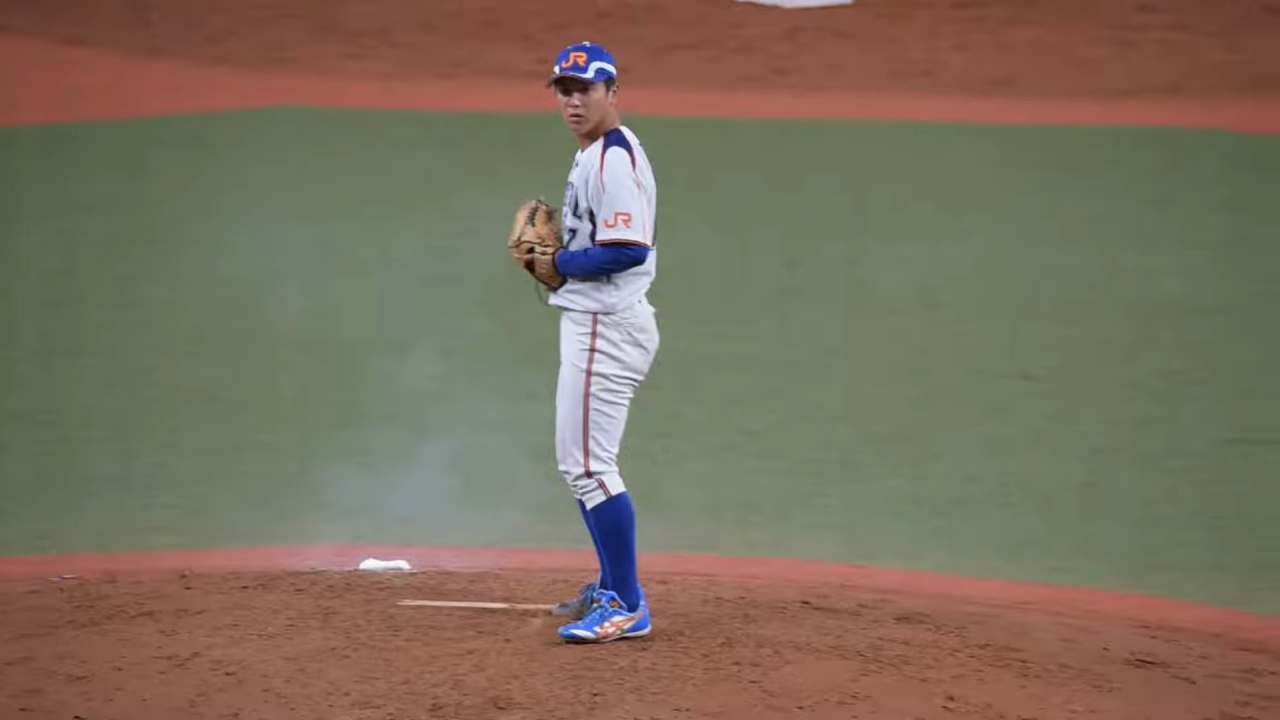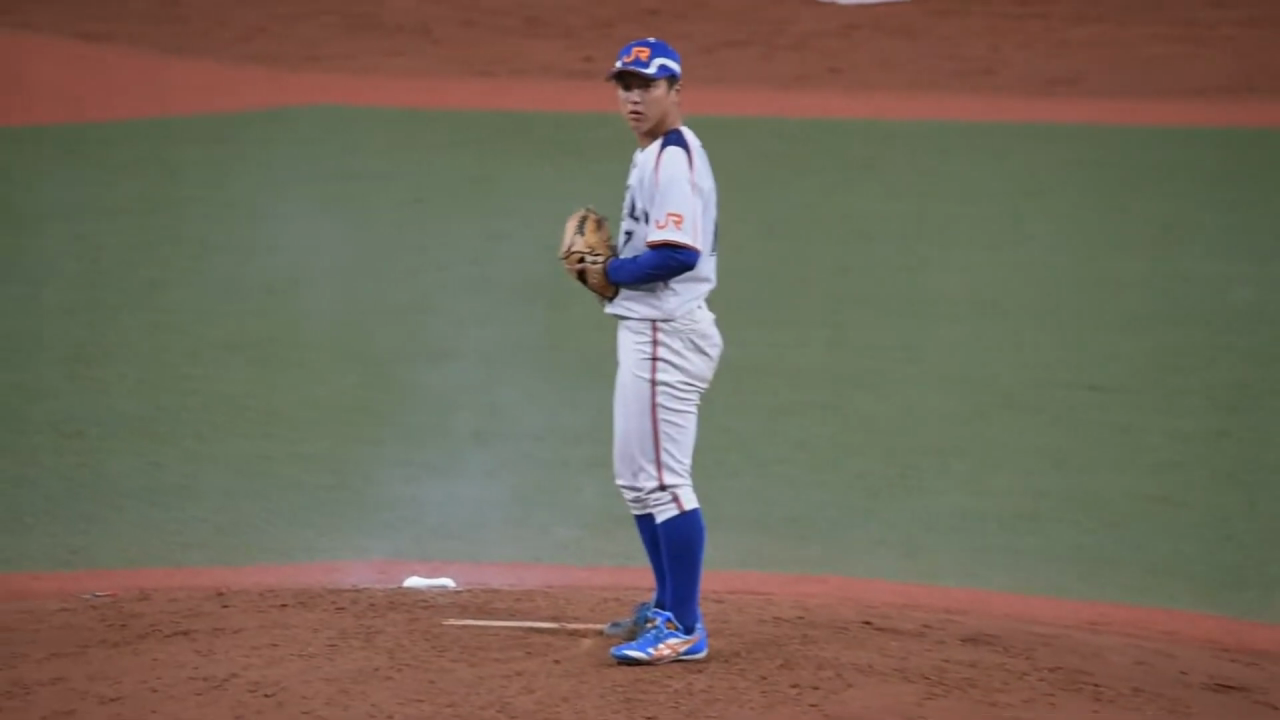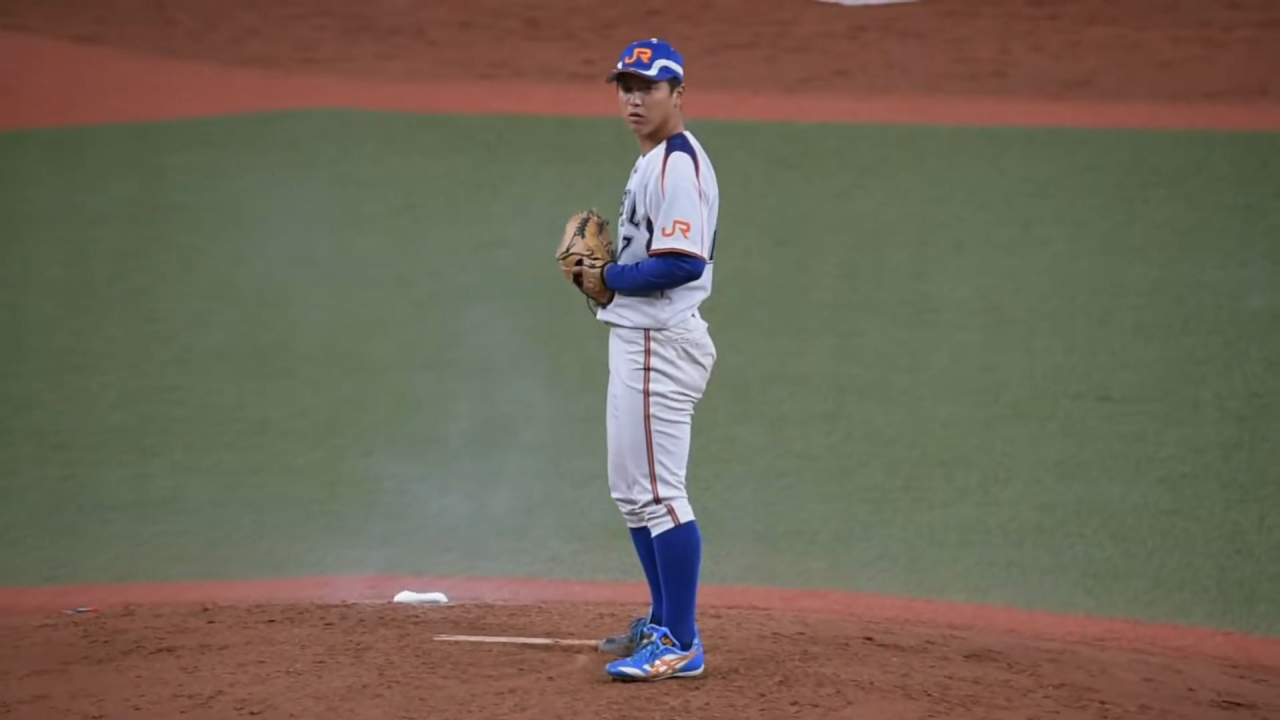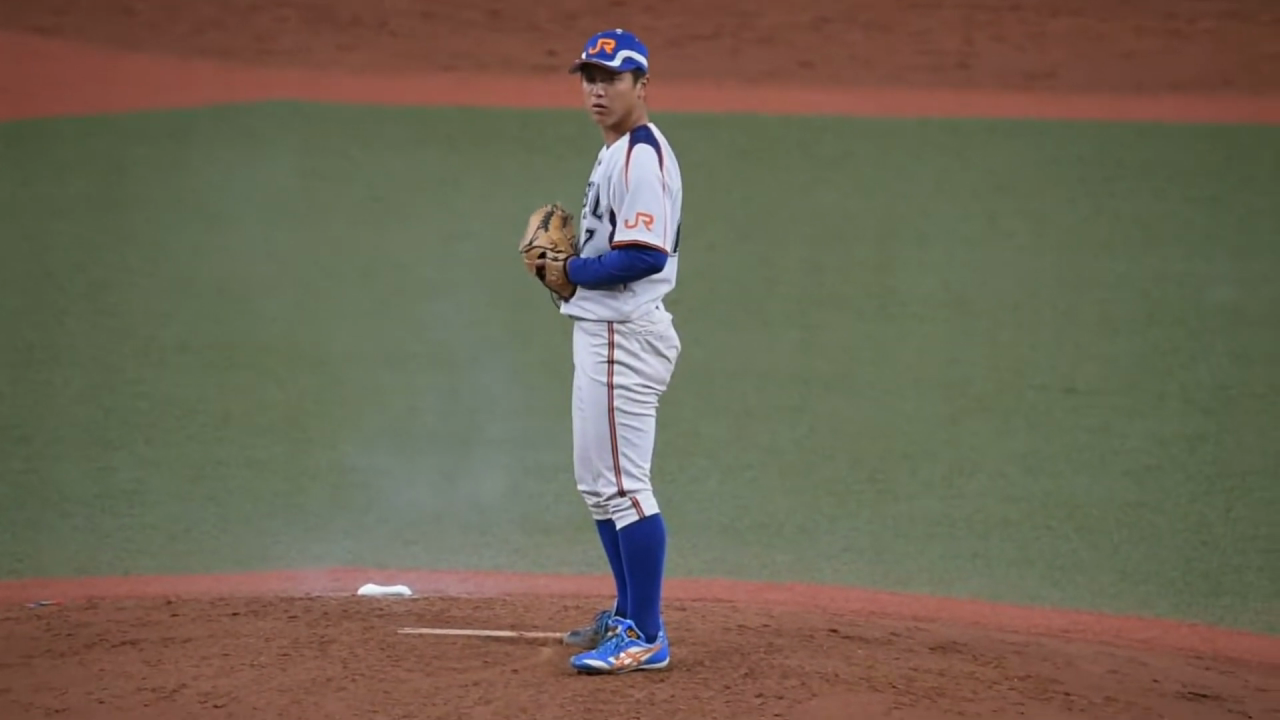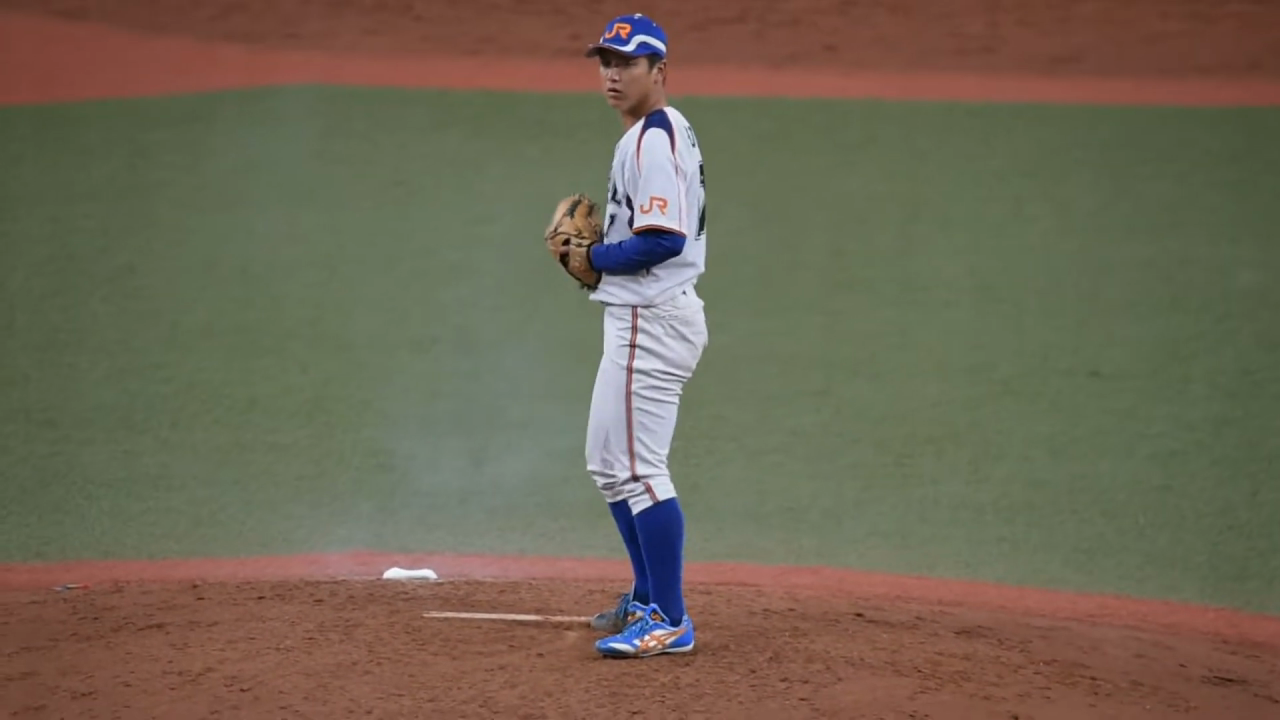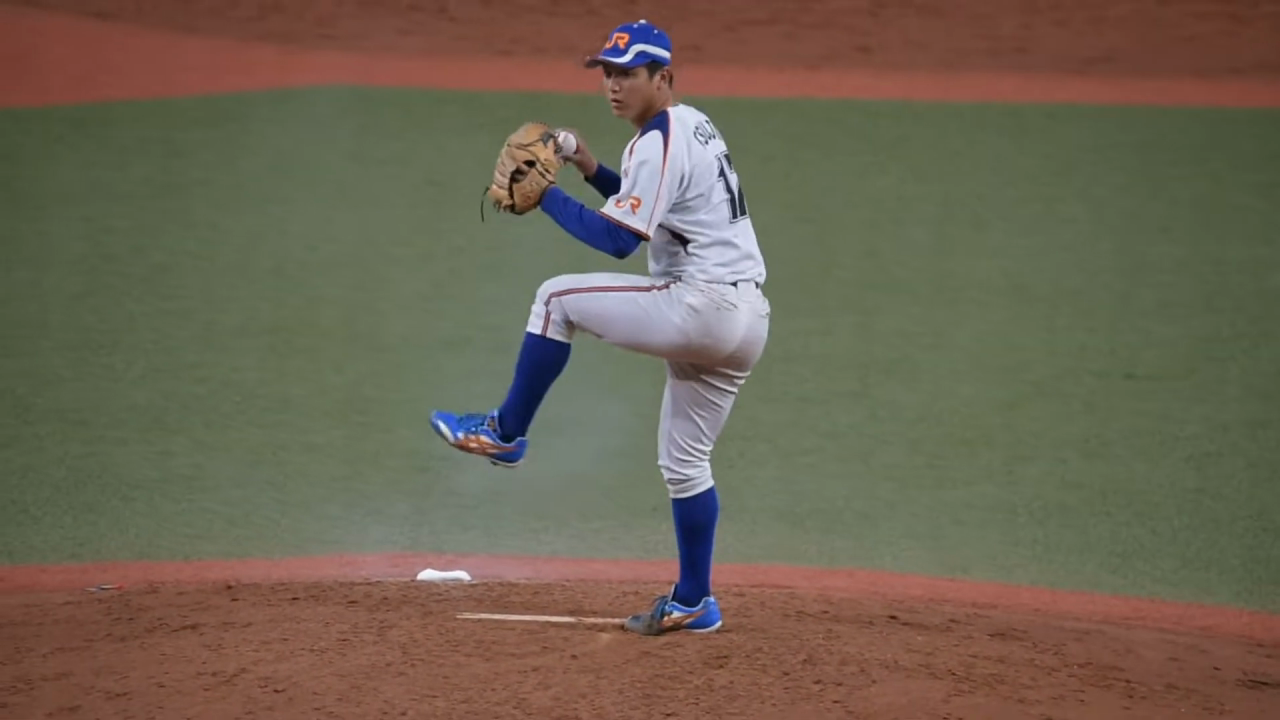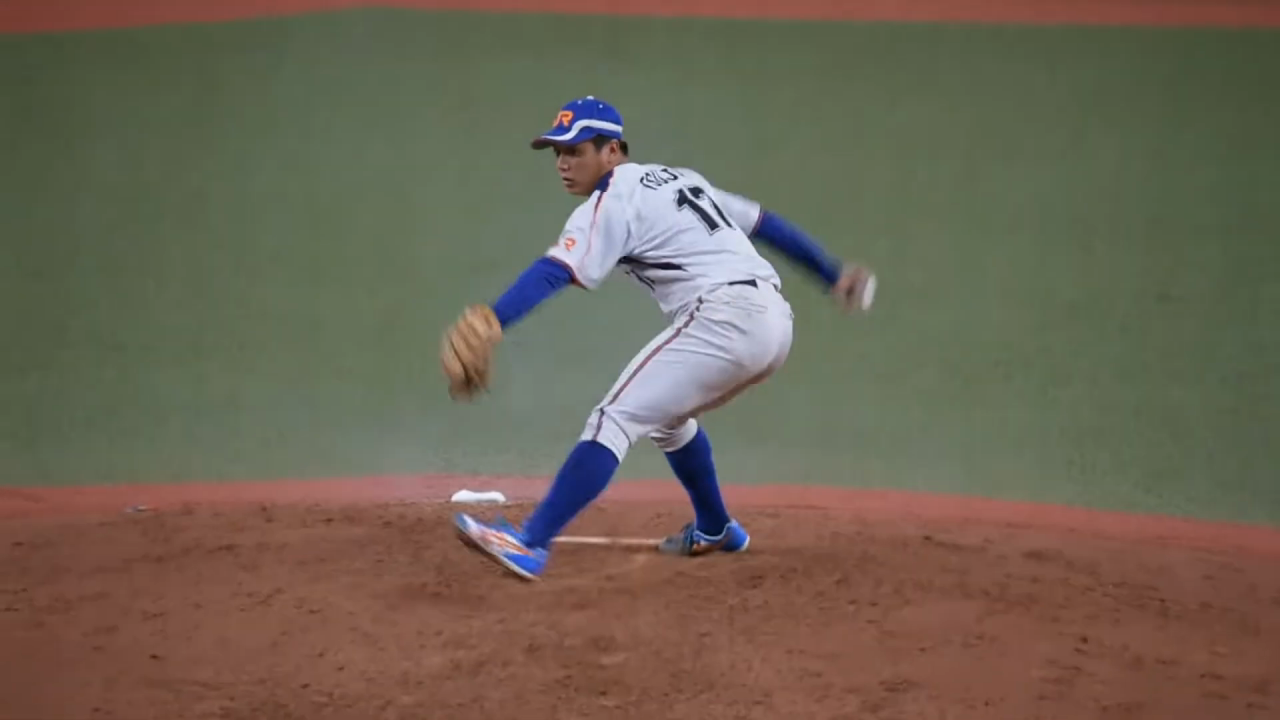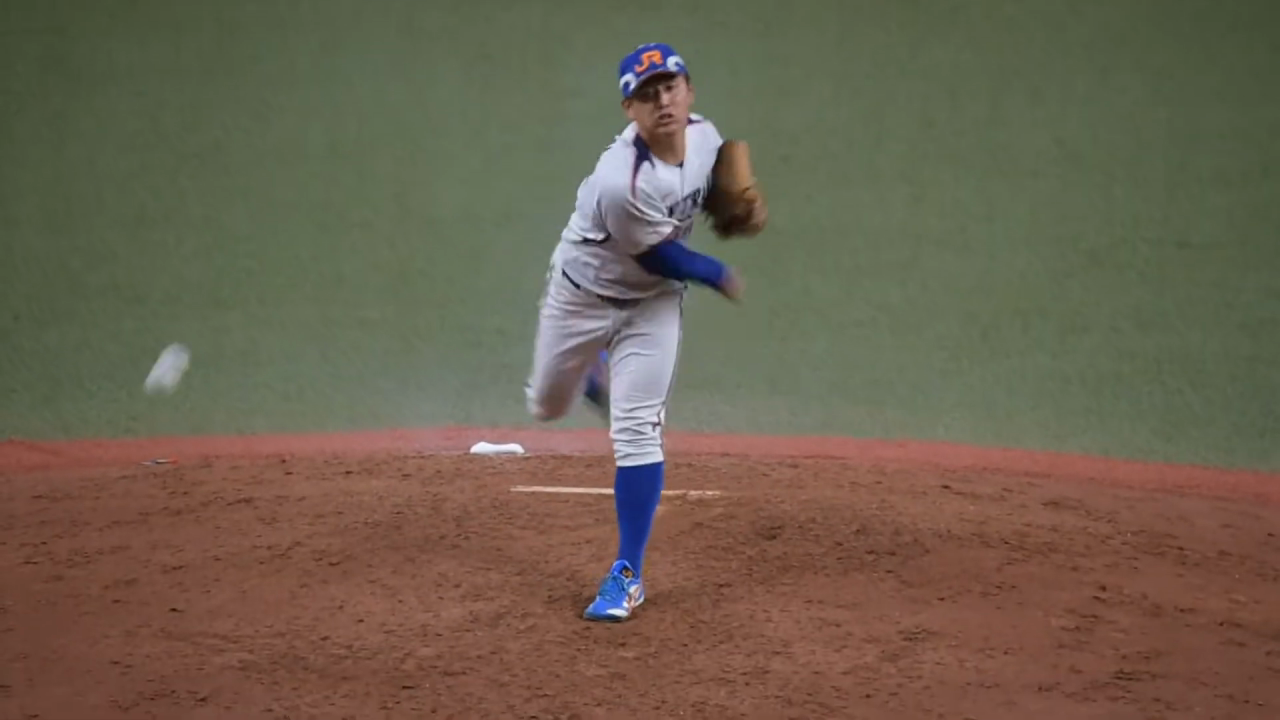
dt=0.5s
person 1, frame 1
left shoulder: (615, 156)
right shoulder: (590, 154)
left elbow: (629, 249)
left wrist: (559, 263)
right wrist: (558, 260)
left hip: (605, 328)
right hip: (593, 324)
left knee: (588, 465)
right knee: (581, 461)
left ankle: (628, 605)
right ankle: (613, 587)
person 1, frame 2
left shoulder: (673, 155)
right shoulder: (652, 155)
left elbow: (677, 254)
left wrist: (610, 271)
right wrist: (614, 267)
left hip: (664, 336)
right hip: (649, 332)
left knee: (662, 481)
right knee: (636, 479)
left ankle: (684, 627)
right ankle: (667, 607)
person 1, frame 3
left shoulder: (678, 162)
right shoulder: (652, 161)
left elbow: (684, 263)
left wrist: (608, 276)
right wrist: (606, 271)
left hip: (659, 345)
right hip: (638, 341)
left knee: (658, 493)
right knee: (633, 492)
left ankle: (681, 643)
right ankle: (664, 622)
person 1, frame 4
left shoulder: (642, 154)
right shoulder: (617, 152)
left elbow: (645, 256)
left wrist: (571, 270)
right wrist: (569, 261)
left hip: (622, 339)
right hip: (605, 335)
left knee: (624, 486)
right knee: (599, 485)
left ankle: (646, 636)
right ankle: (628, 615)
person 1, frame 5
left shoulder: (655, 137)
right shoulder: (651, 134)
left elbow: (663, 241)
left wrist: (593, 257)
right wrist: (597, 245)
left hip: (650, 323)
right hip: (643, 320)
left knee: (638, 471)
right knee: (610, 465)
left ankle: (670, 619)
right ankle: (649, 598)
person 1, frame 6
left shoulder: (658, 140)
right shoulder: (691, 125)
left elbow: (616, 240)
left wrist: (540, 194)
right wrist: (595, 171)
left hip: (702, 307)
right hip: (745, 318)
left knee: (557, 299)
right knee: (684, 461)
left ankle: (507, 432)
right ankle: (691, 601)
person 1, frame 7
left shoulder: (607, 204)
right shoulder: (678, 178)
left elbow: (549, 275)
right elbow: (767, 224)
right wrist: (835, 274)
left hip: (729, 320)
right hip: (770, 320)
left knee: (615, 419)
right knee: (668, 416)
left ankle: (529, 542)
right ankle: (716, 530)
person 1, frame 8
left shoulder: (703, 137)
right shoulder: (619, 180)
right elbow: (659, 252)
right wrist: (720, 279)
left hip: (651, 304)
right hip: (582, 294)
left knee: (636, 428)
right knee: (548, 405)
left ankle: (626, 574)
right ankle: (593, 366)
